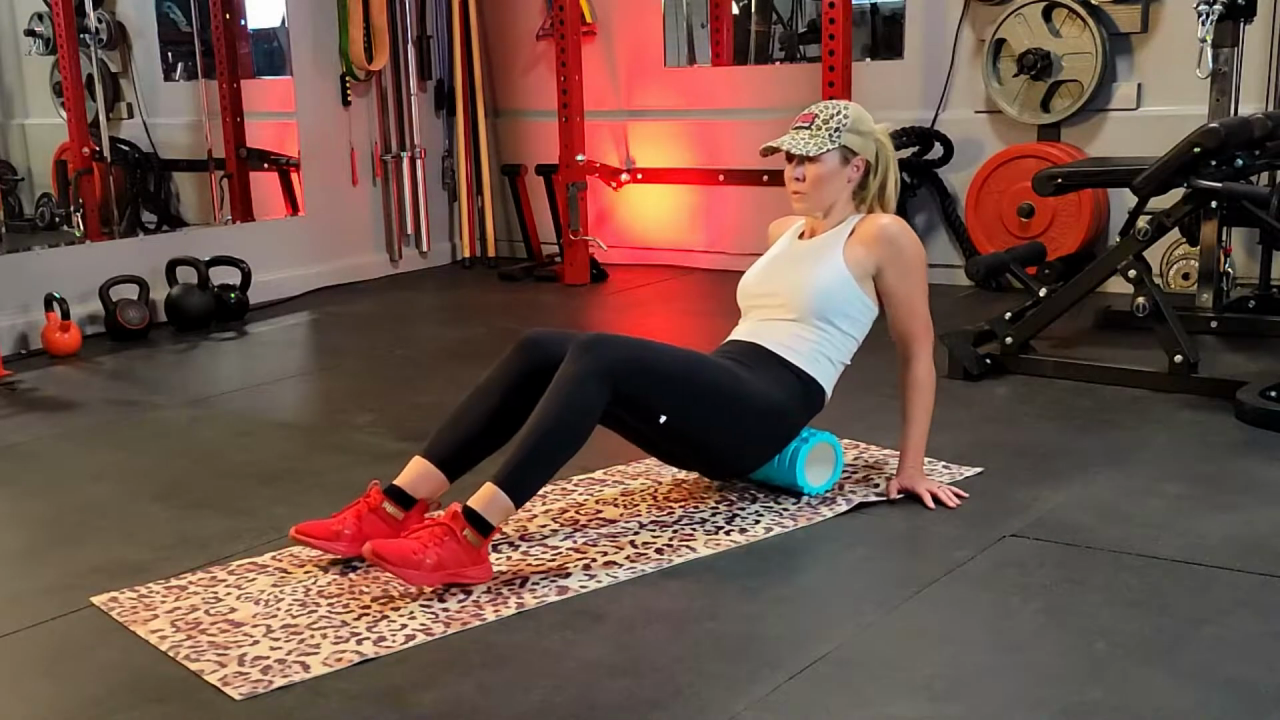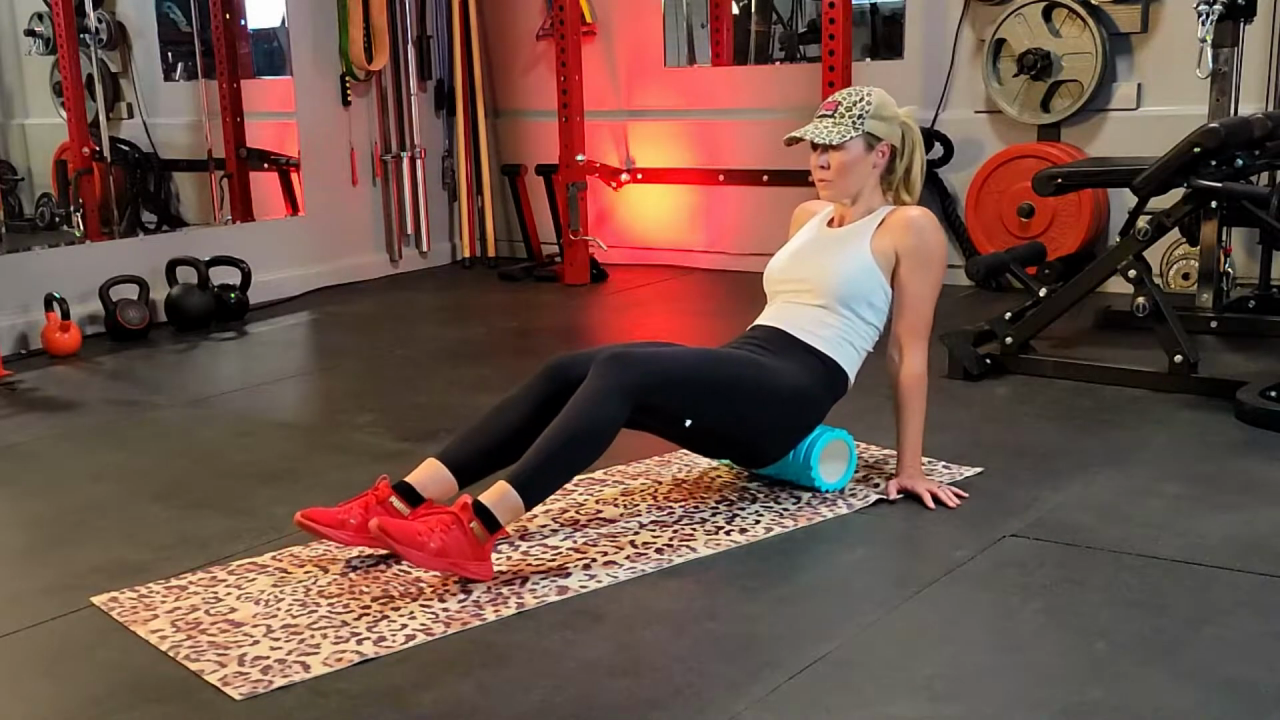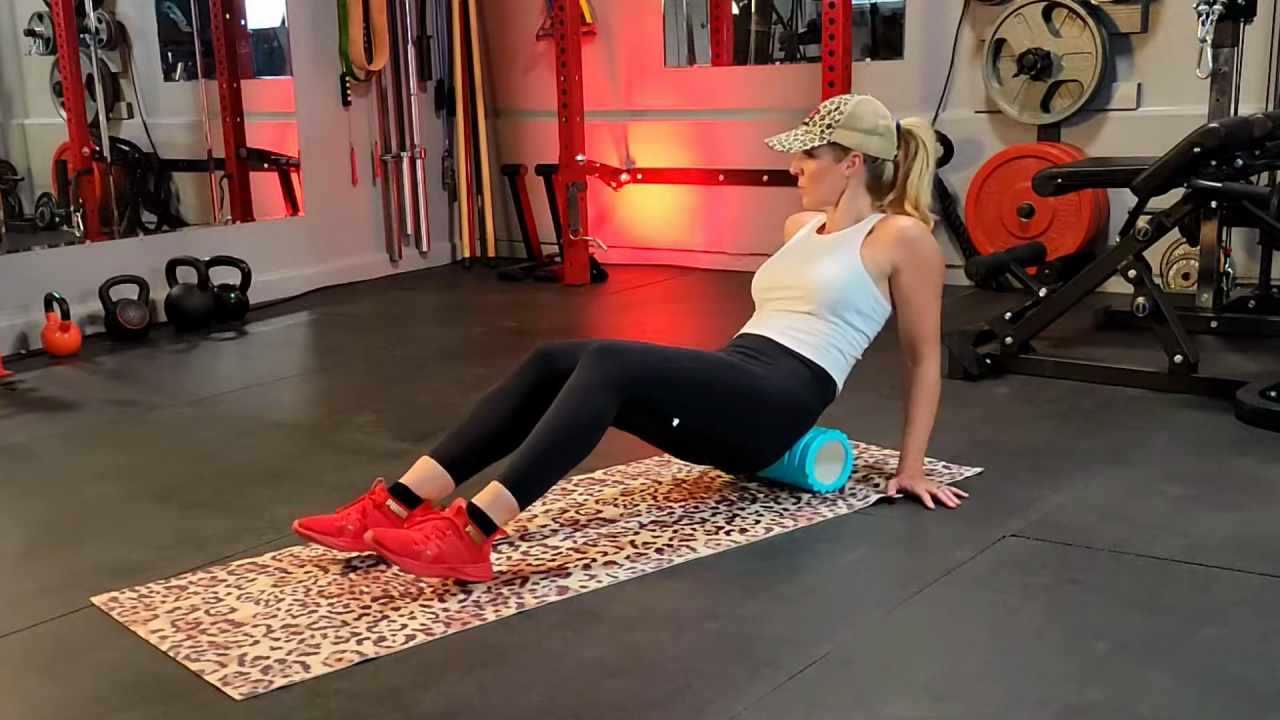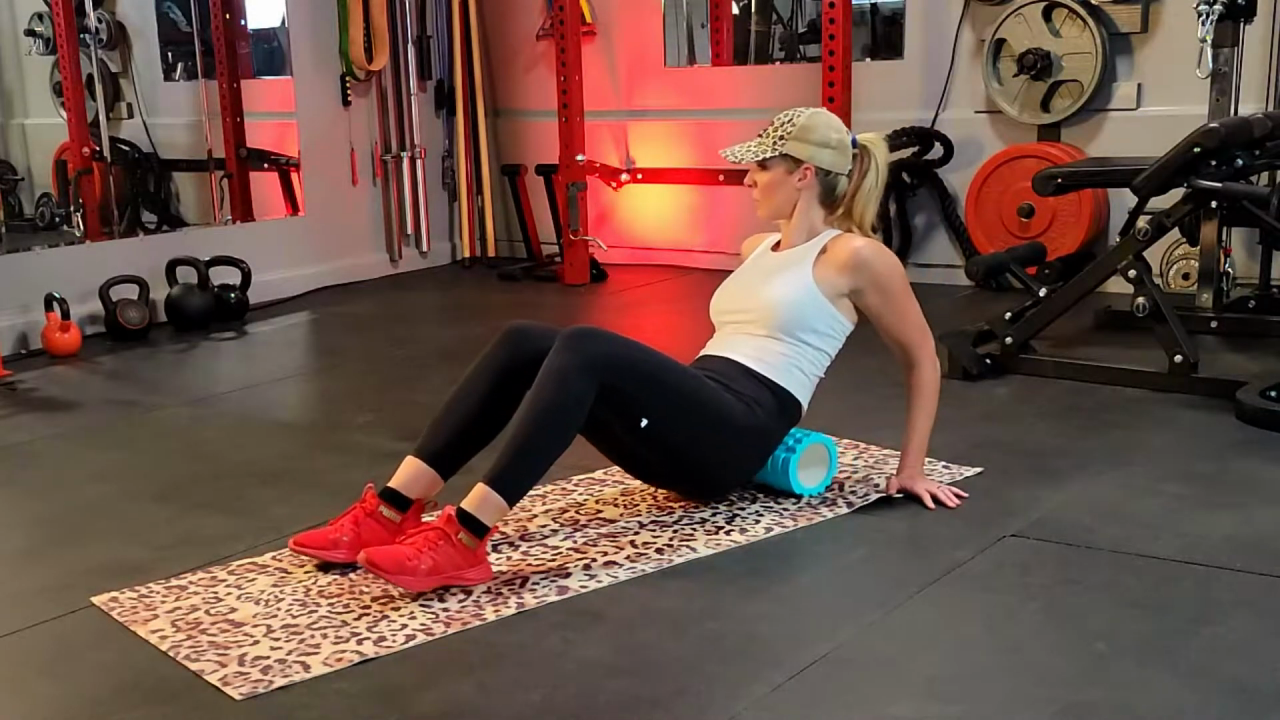
dt=0.5s
person 1, frame 1
left shoulder: (883, 235)
right shoulder: (784, 232)
left elbow: (918, 354)
left wrist: (912, 467)
left hip: (763, 414)
right hip: (713, 396)
left knee: (598, 355)
right knee: (539, 350)
left ankle: (467, 536)
right ankle: (395, 508)
person 1, frame 2
left shoulder: (911, 227)
right shoulder: (809, 215)
left elbow: (909, 351)
left wrist: (910, 467)
left hip: (788, 396)
right hip: (740, 373)
left knee: (622, 372)
right knee: (563, 375)
left ankle: (473, 530)
right ankle: (400, 505)
person 1, frame 3
left shoulder: (902, 238)
right shoulder: (802, 227)
left elbow: (925, 358)
left wrist: (912, 467)
left hip: (775, 405)
right hip: (728, 383)
left knee: (609, 363)
right knee: (551, 362)
left ankle: (471, 533)
right ankle: (399, 506)
person 1, frame 4
left shoulder: (855, 257)
right shoulder: (757, 248)
left elbow: (922, 359)
left wrist: (911, 467)
left hip: (738, 433)
right hip: (687, 419)
left knee: (584, 347)
right knee: (521, 343)
left ankle: (463, 540)
right ankle: (391, 512)
